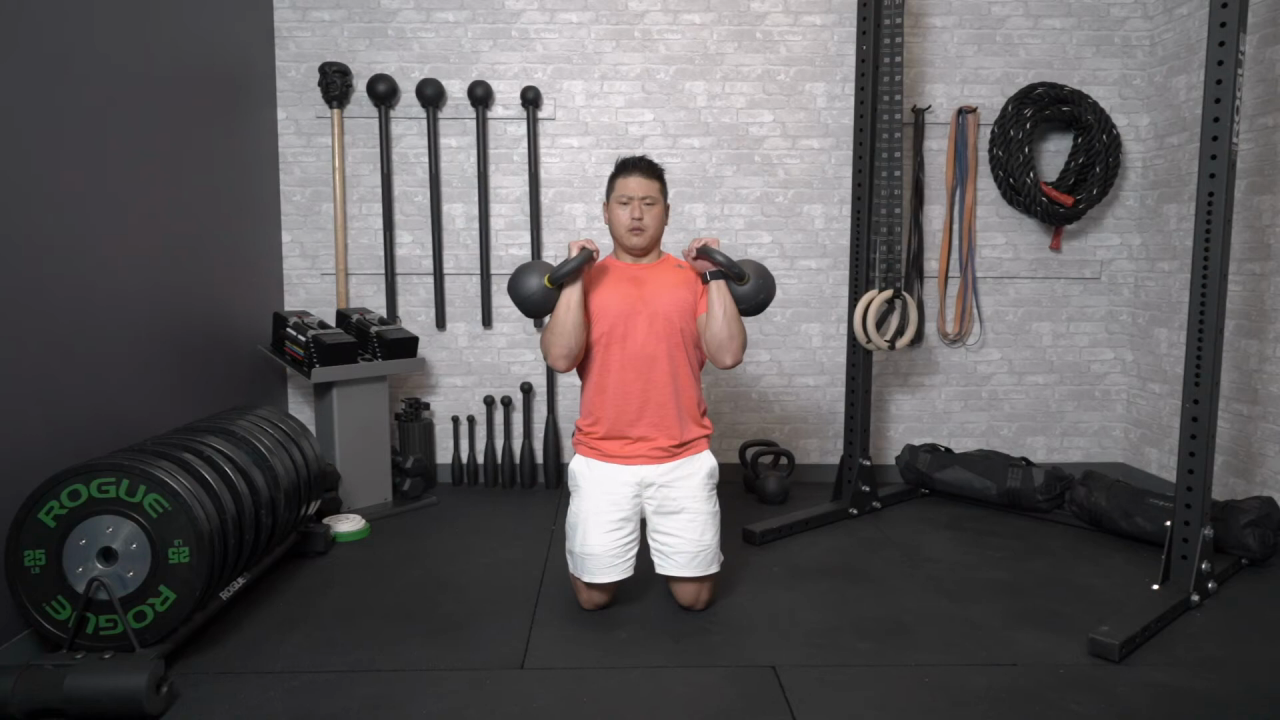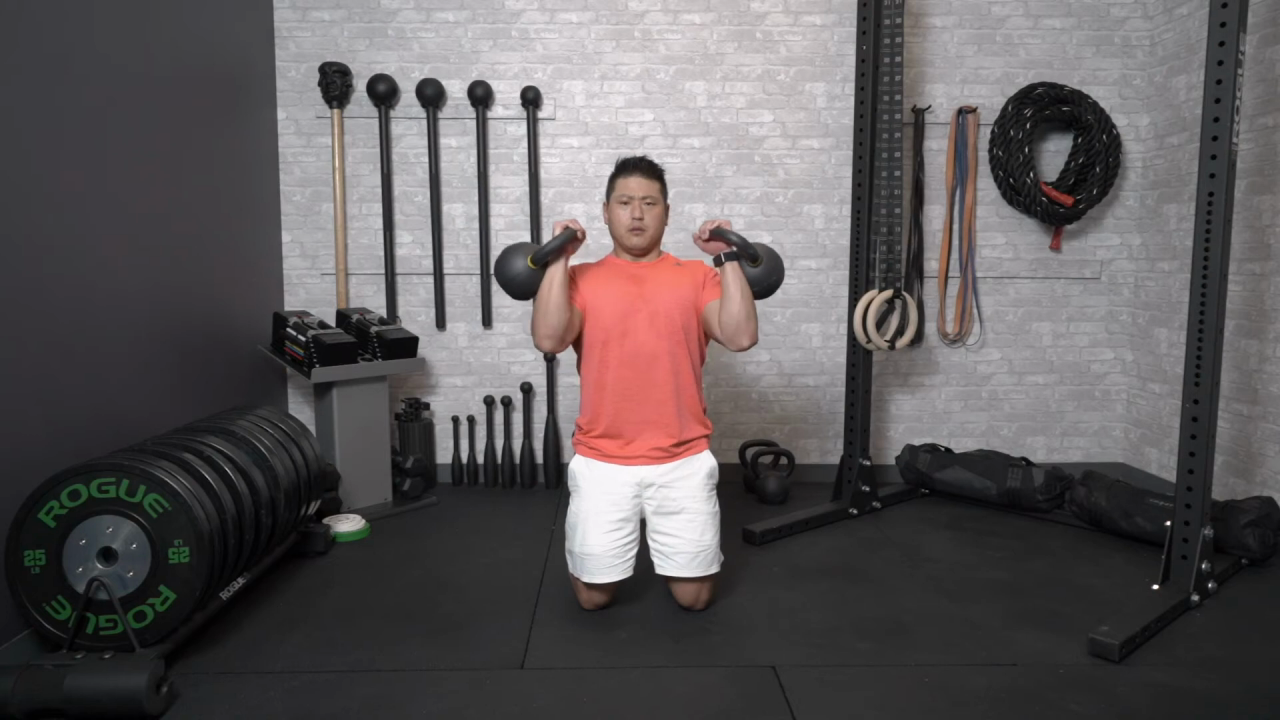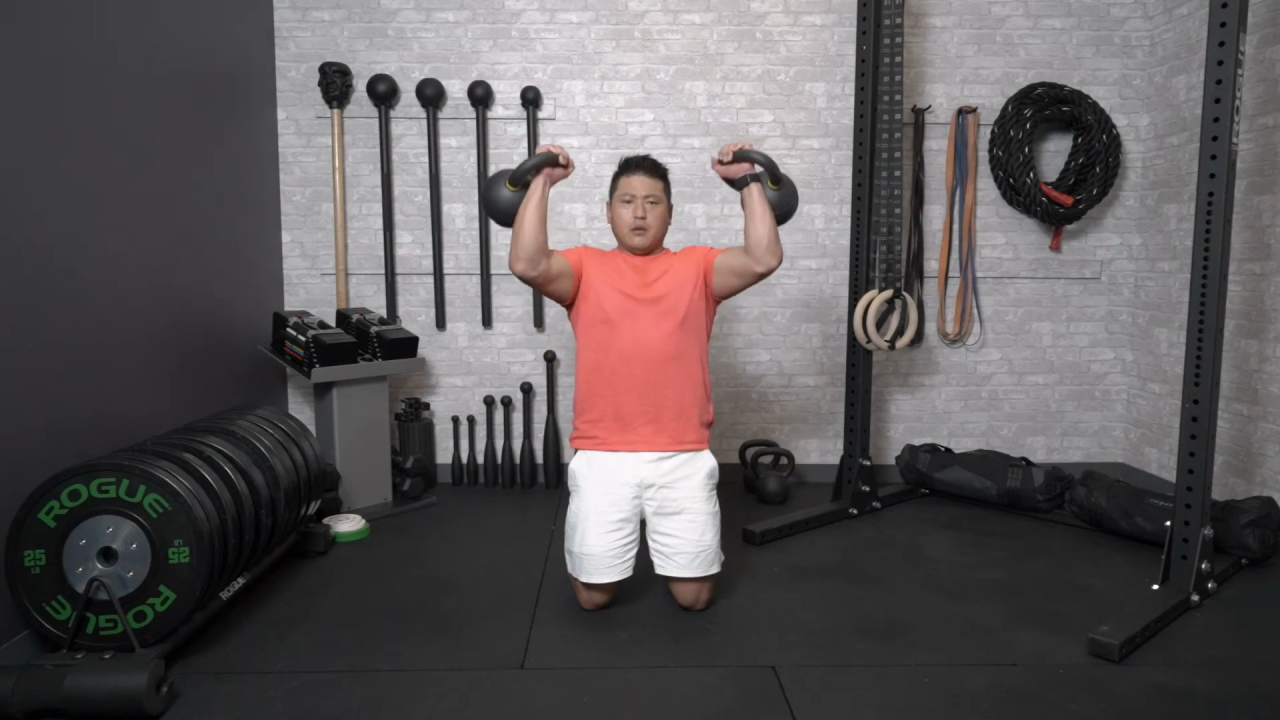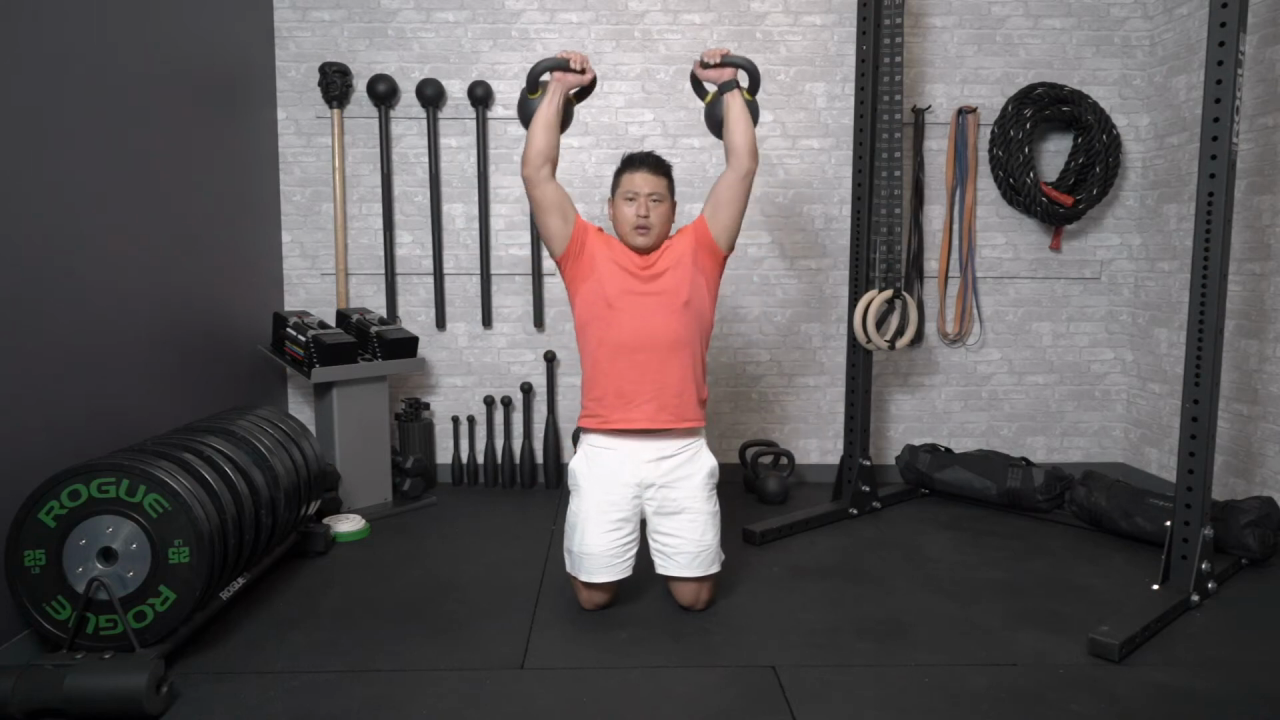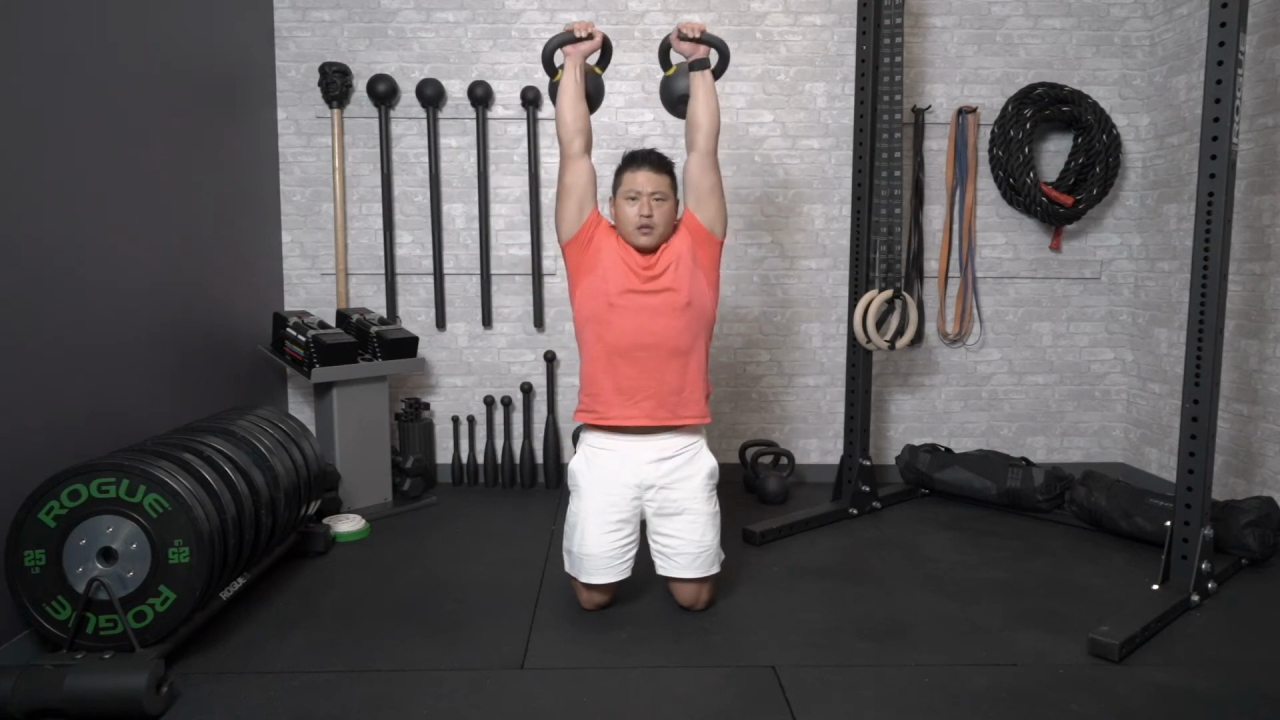
dt=1s
person 1, frame 1
left shoulder: (693, 277)
right shoulder: (584, 279)
left elbow: (728, 354)
right elbow: (560, 358)
left wrist: (715, 276)
right wrist: (574, 278)
left hip: (682, 460)
right hip: (602, 461)
left knee: (694, 595)
right knee: (594, 595)
left ankle: (665, 546)
person 1, frame 2
left shoulder: (696, 276)
right shoulder: (582, 278)
left elbow: (742, 336)
right elbow: (548, 339)
left wrist: (727, 257)
right wrist: (558, 258)
left hip: (683, 461)
right hip: (602, 462)
left knee: (694, 594)
right knee: (594, 593)
left ankle: (666, 545)
right ankle: (606, 549)
person 1, frame 3
left shoulder: (696, 267)
right shoulder: (585, 268)
left elbow: (764, 259)
right elbow: (526, 264)
left wrist: (749, 180)
right wrist: (541, 181)
left hip: (682, 457)
right hip: (603, 457)
left knee: (694, 593)
right knee: (593, 593)
left ankle: (664, 546)
right ankle: (607, 549)
person 1, frame 4
left shoulder: (697, 254)
right shoulder: (586, 255)
left elbow: (741, 166)
right elbow: (537, 171)
left wrist: (728, 86)
right wrist: (558, 88)
left hip: (682, 450)
right hip: (606, 449)
left knee: (695, 593)
right knee: (594, 593)
left ankle: (667, 539)
right ankle: (615, 544)
person 1, frame 5
left shoulder: (695, 249)
right shoulder: (591, 249)
left elbow: (703, 148)
right elbow: (574, 150)
left wrist: (698, 62)
right wrist: (574, 61)
left hip: (681, 449)
right hip: (605, 449)
left knee: (695, 593)
right knee: (593, 593)
left ankle: (668, 544)
right ankle: (616, 546)
